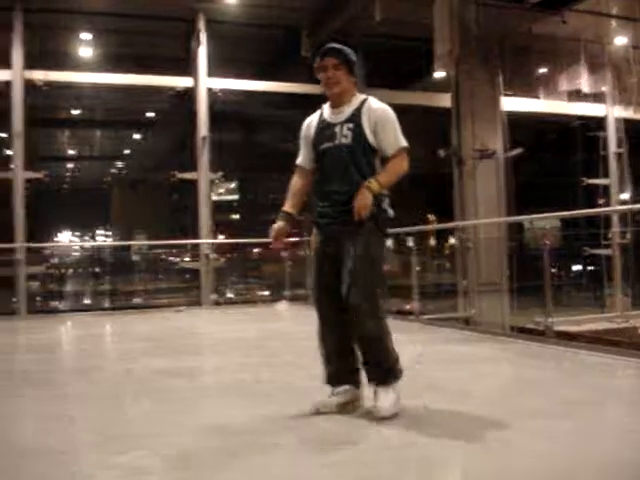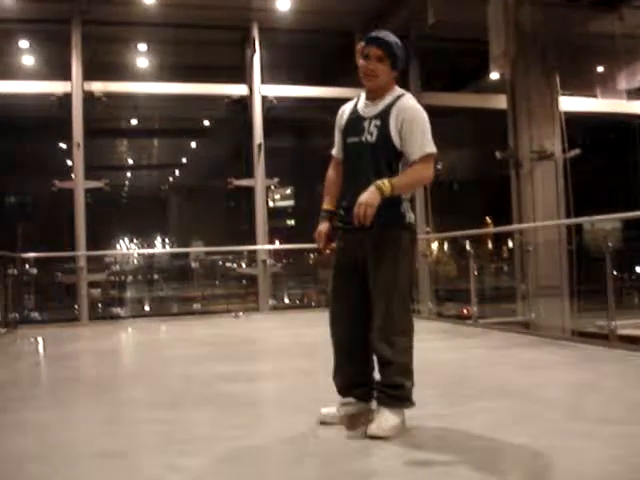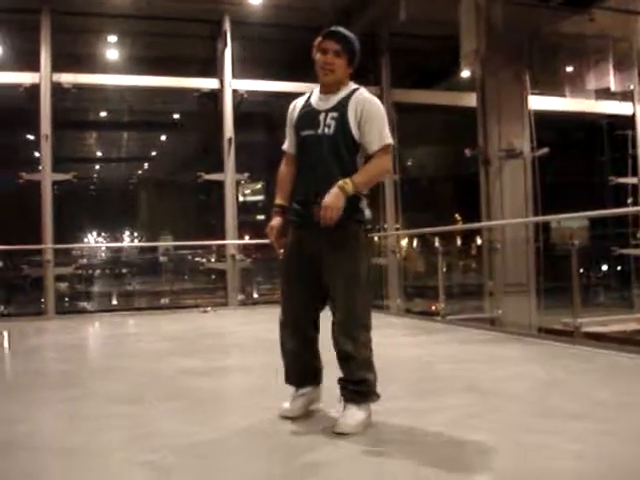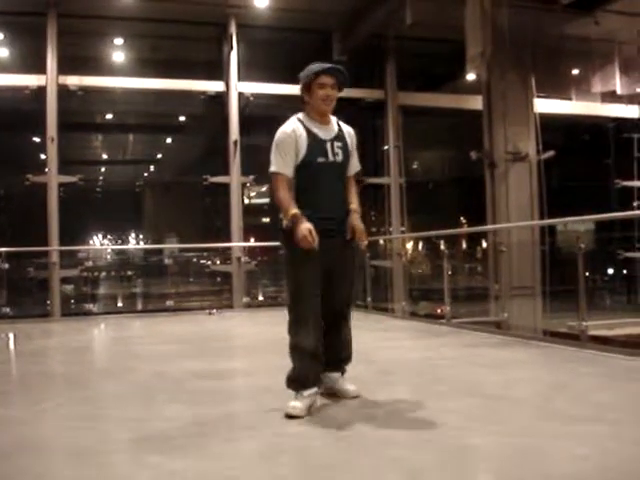
dt=1s
person 1, frame 1
left shoulder: (375, 112)
right shoulder: (312, 124)
left elbow: (400, 161)
right elbow: (303, 174)
left wrist: (370, 188)
right wrist: (286, 216)
left hip: (364, 221)
right hip: (326, 225)
left knee: (361, 299)
right knee: (329, 308)
left ankle: (385, 379)
right ankle: (345, 384)
person 1, frame 2
left shoulder: (407, 110)
right shoulder: (346, 112)
left elbow: (424, 170)
left wrist: (380, 188)
right wrist: (327, 215)
left hip: (390, 228)
right hip: (350, 228)
left knee: (389, 318)
right knee: (345, 316)
left ankle: (393, 402)
right ankle: (356, 395)
person 1, frame 3
left shoulder: (364, 103)
right shoulder: (298, 107)
left elbow: (383, 162)
left wrist: (343, 189)
right wrist: (279, 210)
left hip: (345, 224)
right hip: (301, 224)
left knee: (350, 314)
right knee: (295, 311)
left ankle: (358, 398)
right ankle: (305, 385)
person 1, frame 4
left shoulder: (346, 133)
right shoulder: (290, 132)
right elbow: (280, 185)
left wrist: (355, 212)
right wrist: (297, 219)
left hip: (342, 235)
right hip: (305, 234)
left knee: (339, 308)
right knee: (305, 312)
left ankle: (332, 372)
right ankle: (305, 386)
